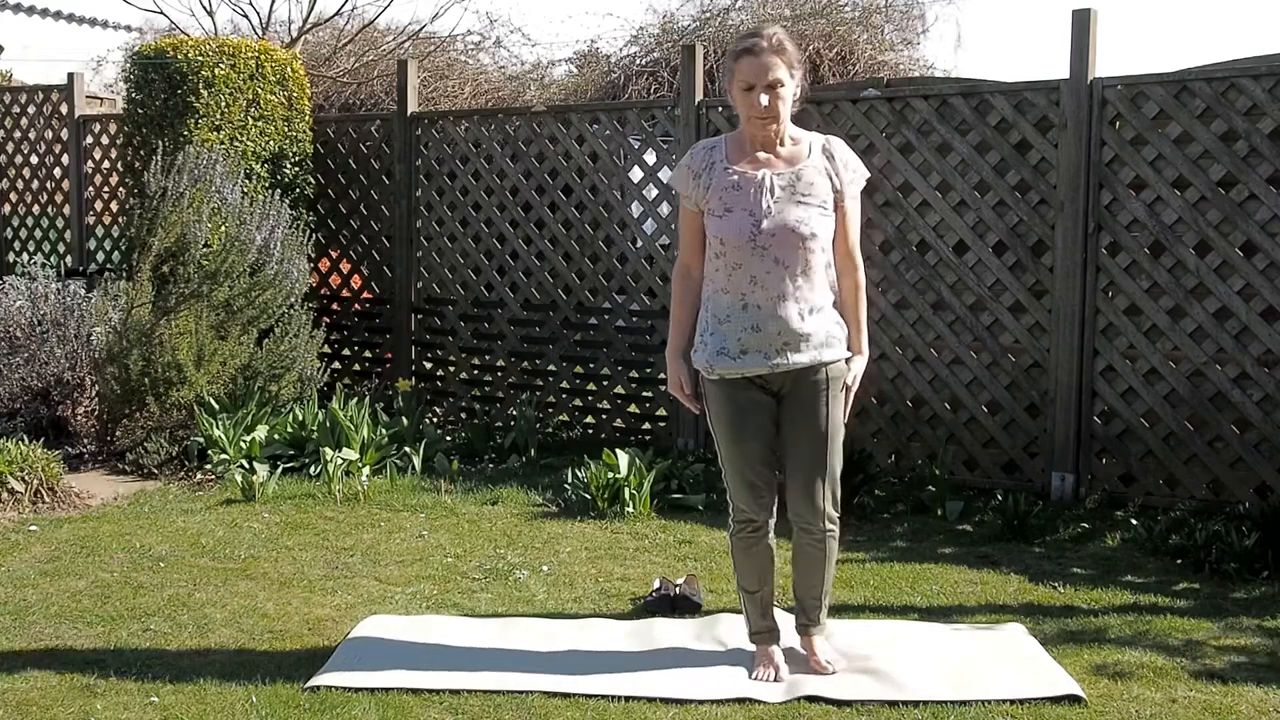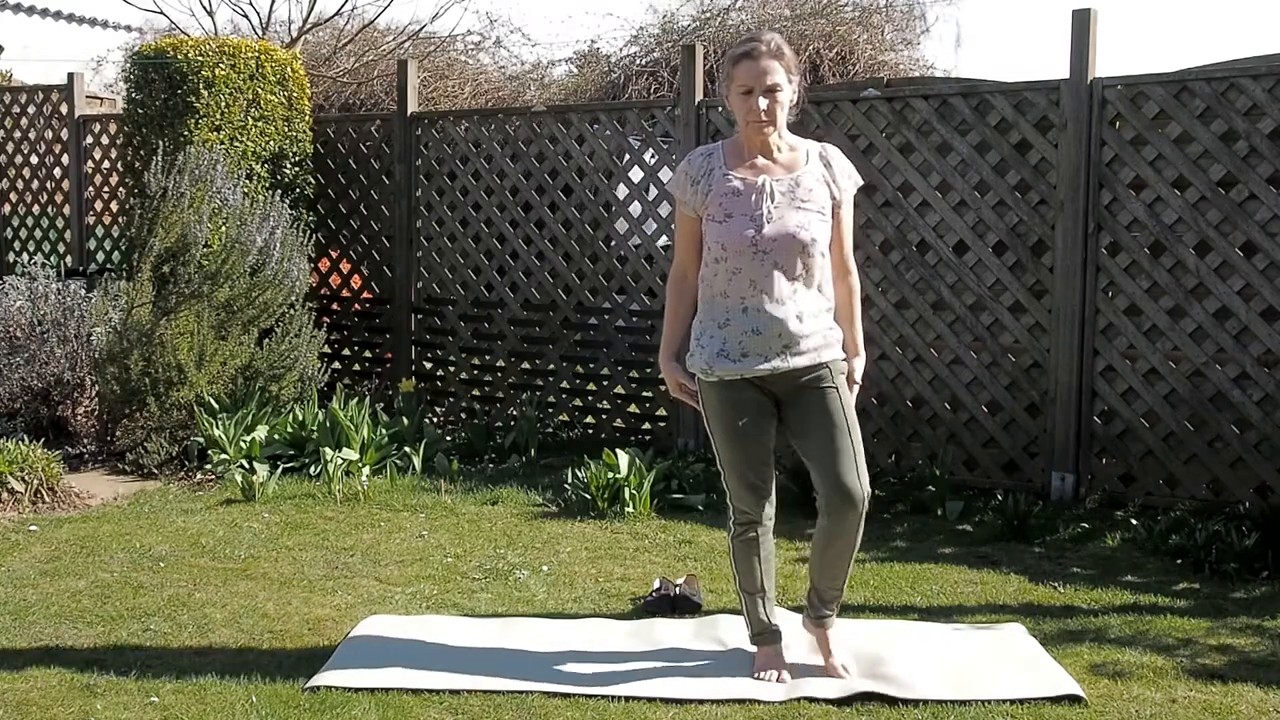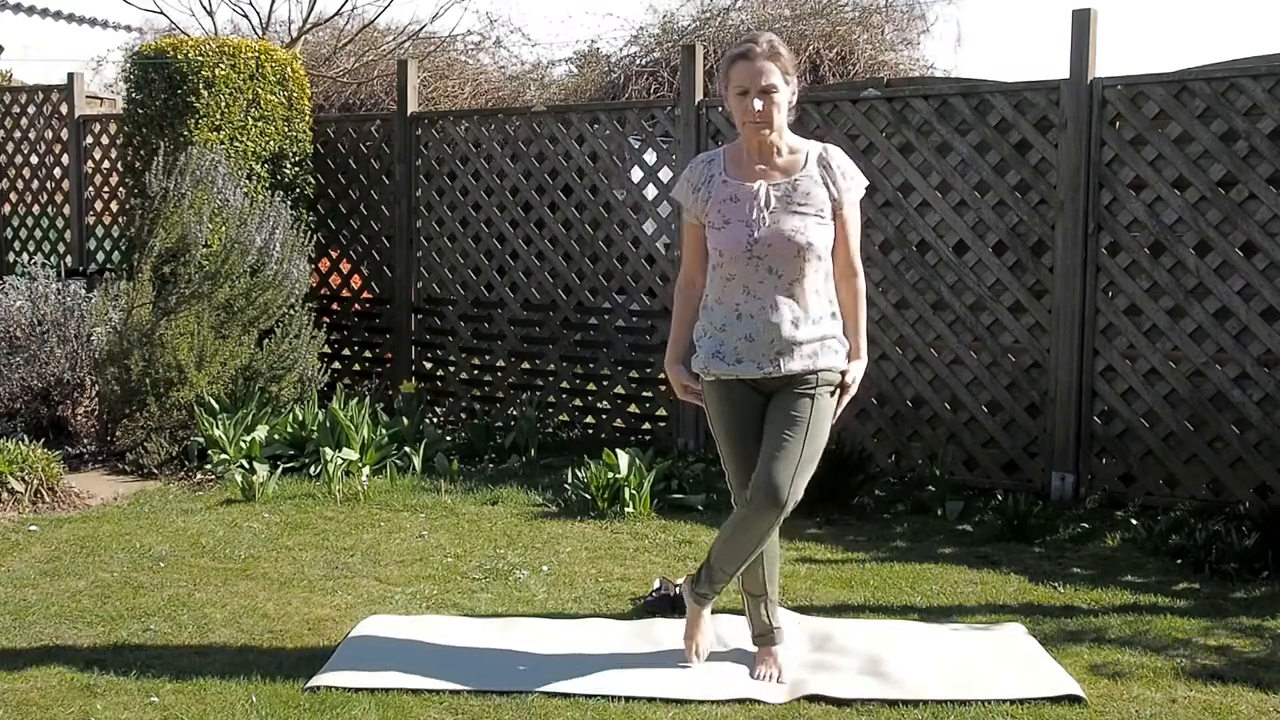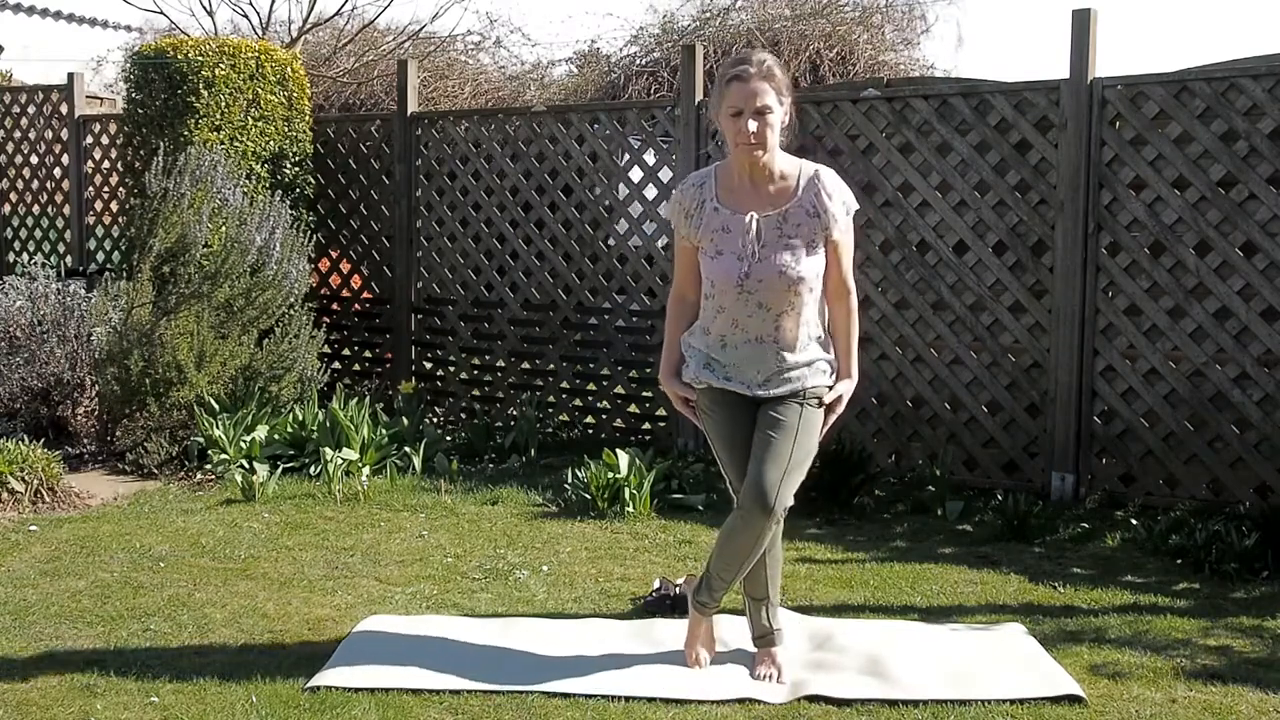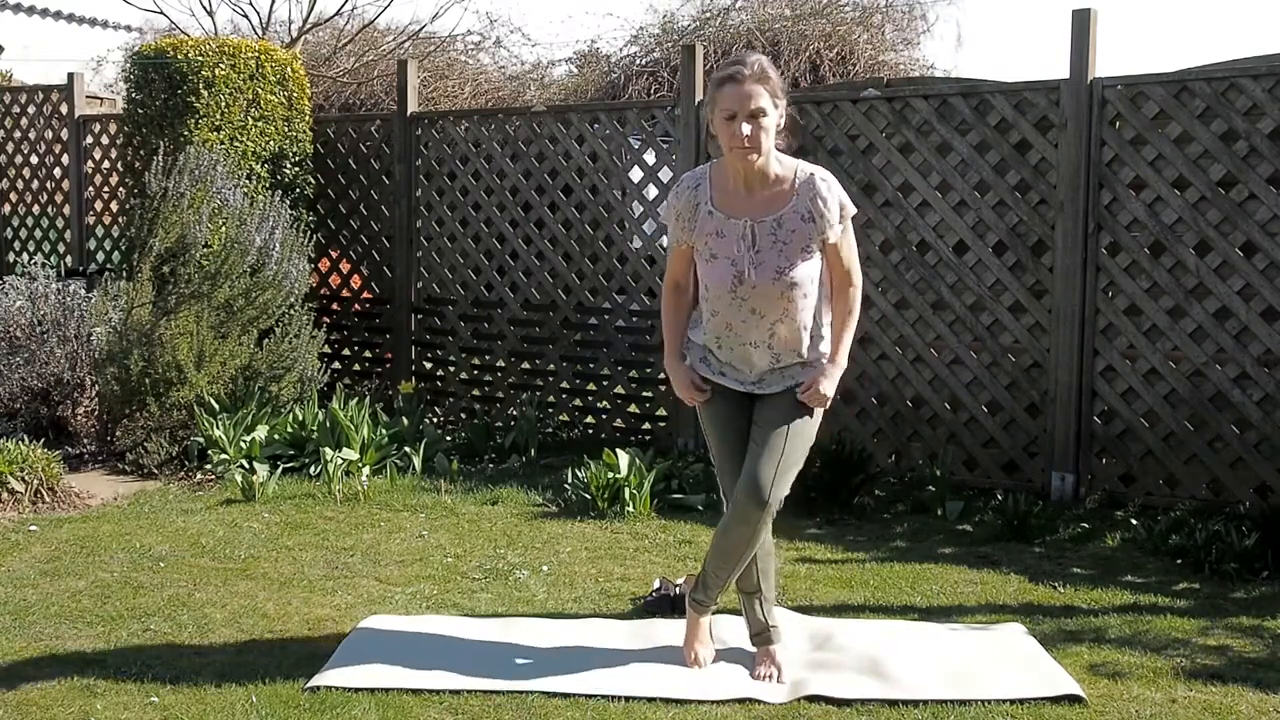
dt=1s
person 1, frame 1
left shoulder: (831, 160)
right shoulder: (704, 165)
left elbow: (849, 265)
right elbow: (689, 267)
left wrist: (858, 349)
right wrist: (676, 353)
left hip: (814, 360)
right hip: (730, 365)
left knee: (818, 508)
right knee: (751, 509)
left ankle: (812, 627)
right ankle: (764, 639)
person 1, frame 2
left shoulder: (827, 167)
right shoulder: (701, 171)
left elbow: (843, 270)
right elbow: (684, 272)
left wrist: (855, 350)
right wrist: (669, 354)
left hip: (812, 360)
right hip: (728, 368)
left knee: (848, 491)
right knee: (750, 509)
left ankle: (820, 614)
right ankle: (765, 637)
person 1, frame 3
left shoulder: (830, 169)
right shoulder: (704, 176)
left elbow: (849, 271)
right elbow: (691, 277)
left wrist: (858, 353)
right wrist: (675, 356)
left hip: (811, 364)
right hip: (728, 367)
left knee: (775, 496)
right knee: (752, 501)
left ankle: (701, 589)
right ankle: (766, 636)
person 1, frame 4
left shoulder: (822, 191)
right shoulder: (695, 195)
left elbow: (841, 291)
right elbow: (684, 292)
left wrist: (847, 373)
right wrist: (669, 369)
left hip: (799, 380)
right hip: (718, 378)
left knee: (766, 501)
right knee: (757, 504)
left ankle: (703, 600)
right ankle: (768, 637)
person 1, frame 5
left shoulder: (817, 191)
right shoulder: (691, 195)
left elbow: (847, 283)
right elbow: (677, 284)
left wrist: (834, 364)
right wrist: (674, 360)
left hip: (794, 378)
right hip: (718, 375)
left knee: (758, 499)
right knee: (745, 503)
left ankle: (699, 602)
right ankle: (764, 633)
